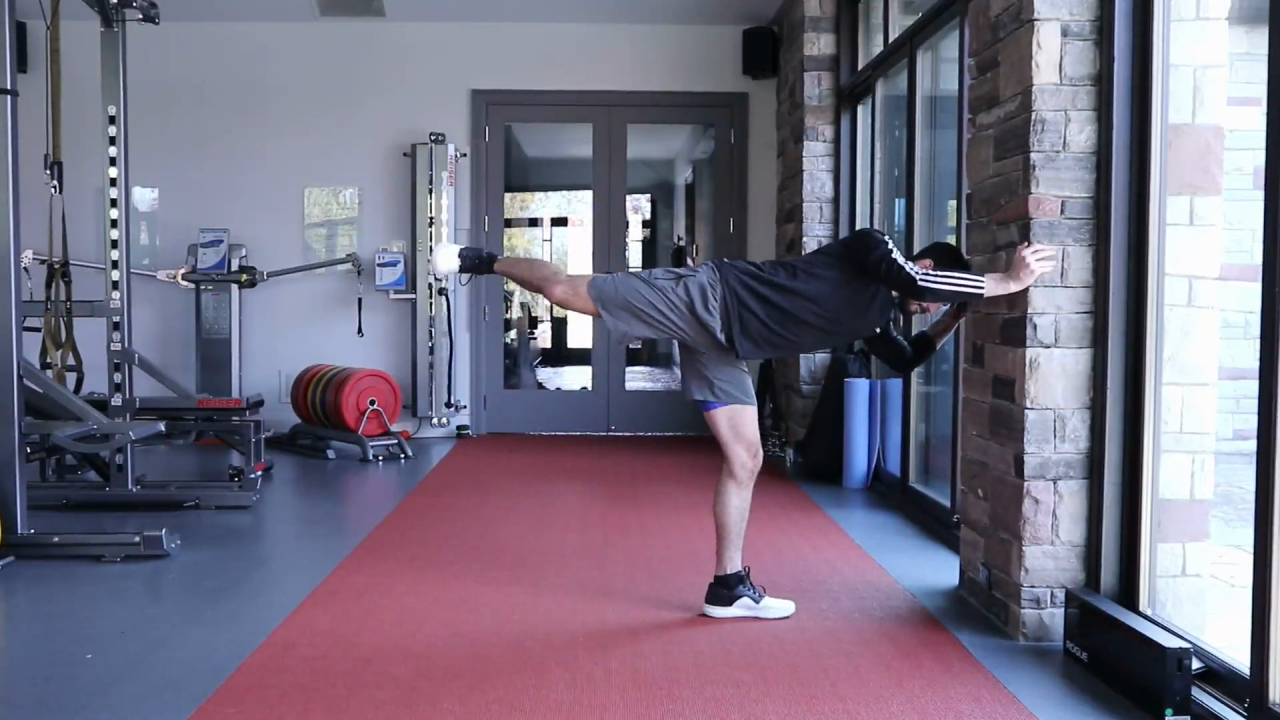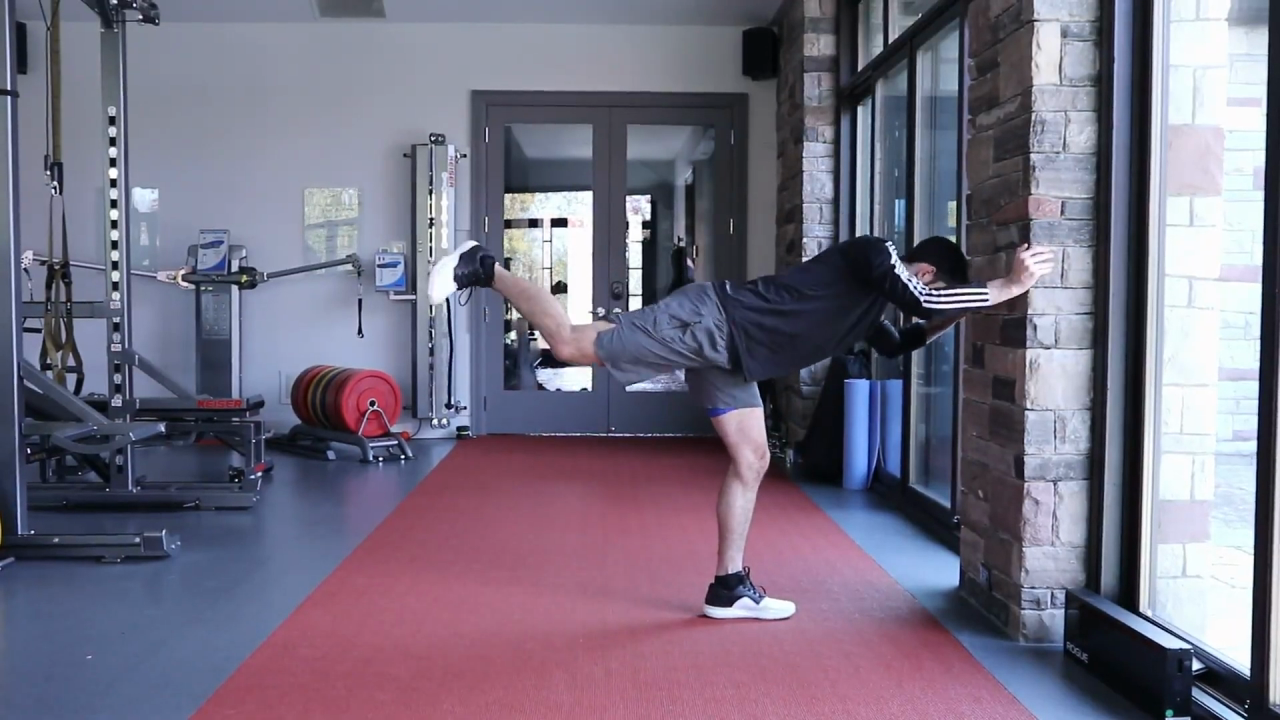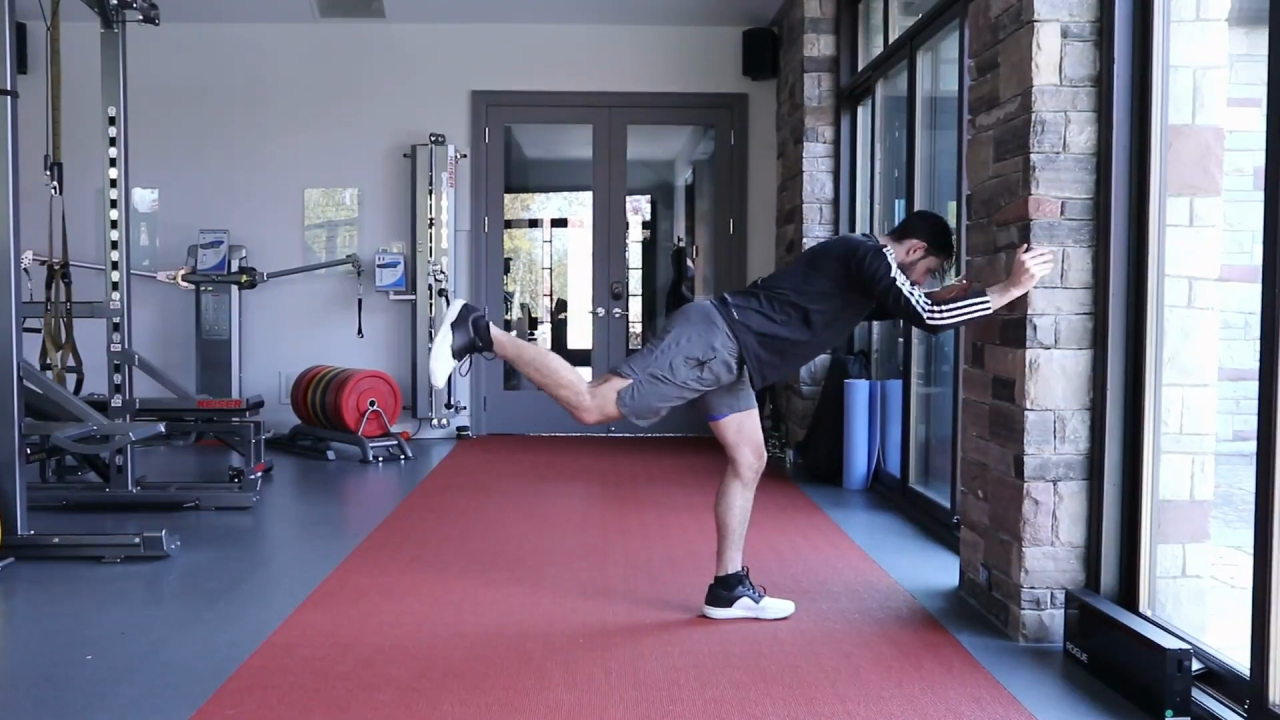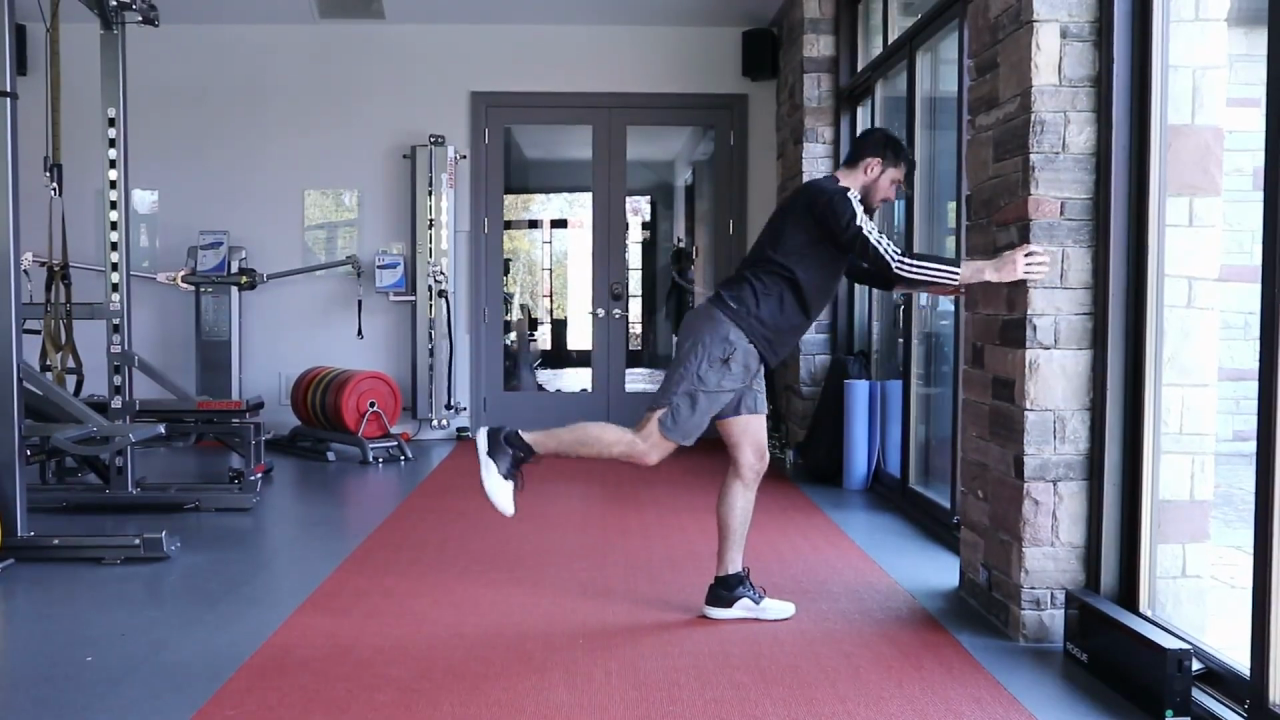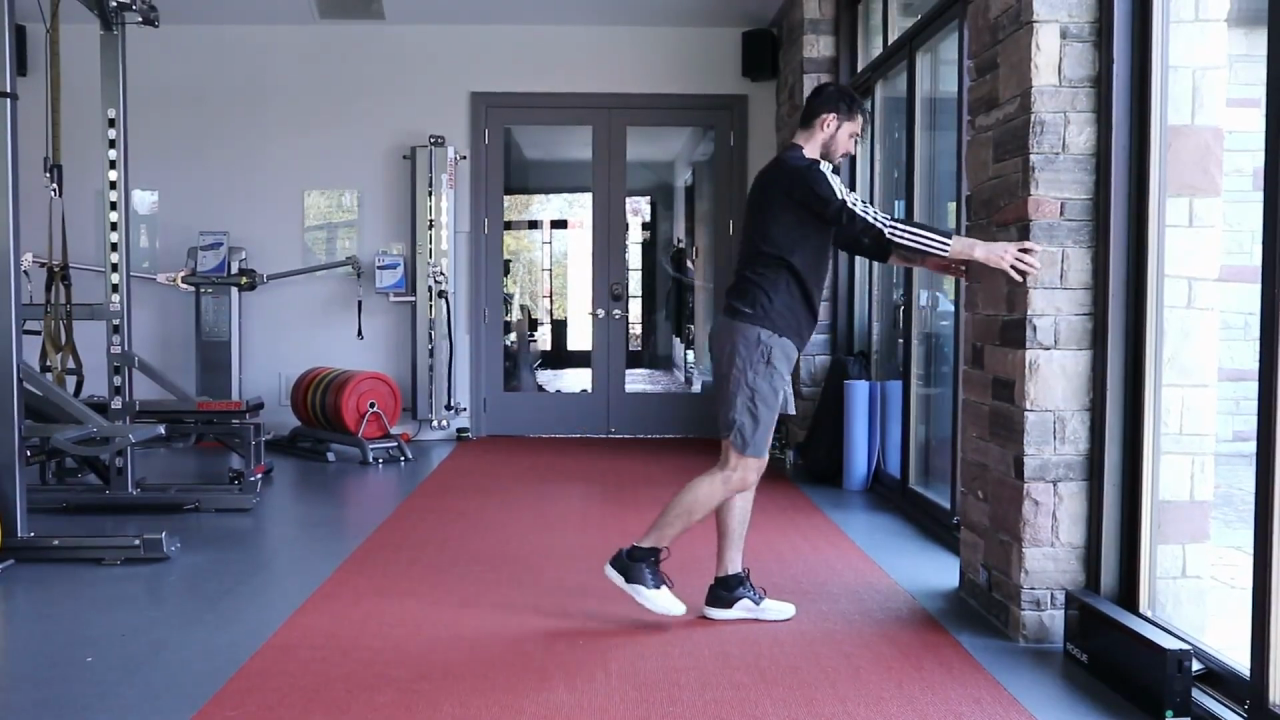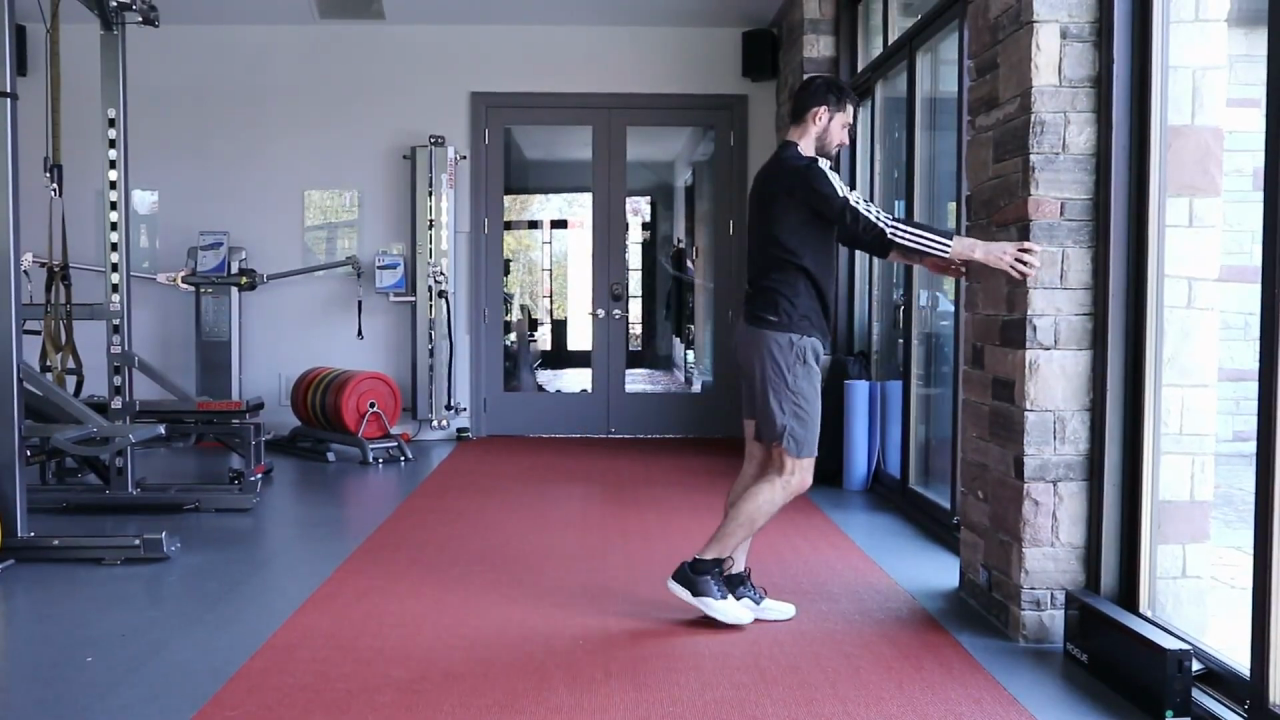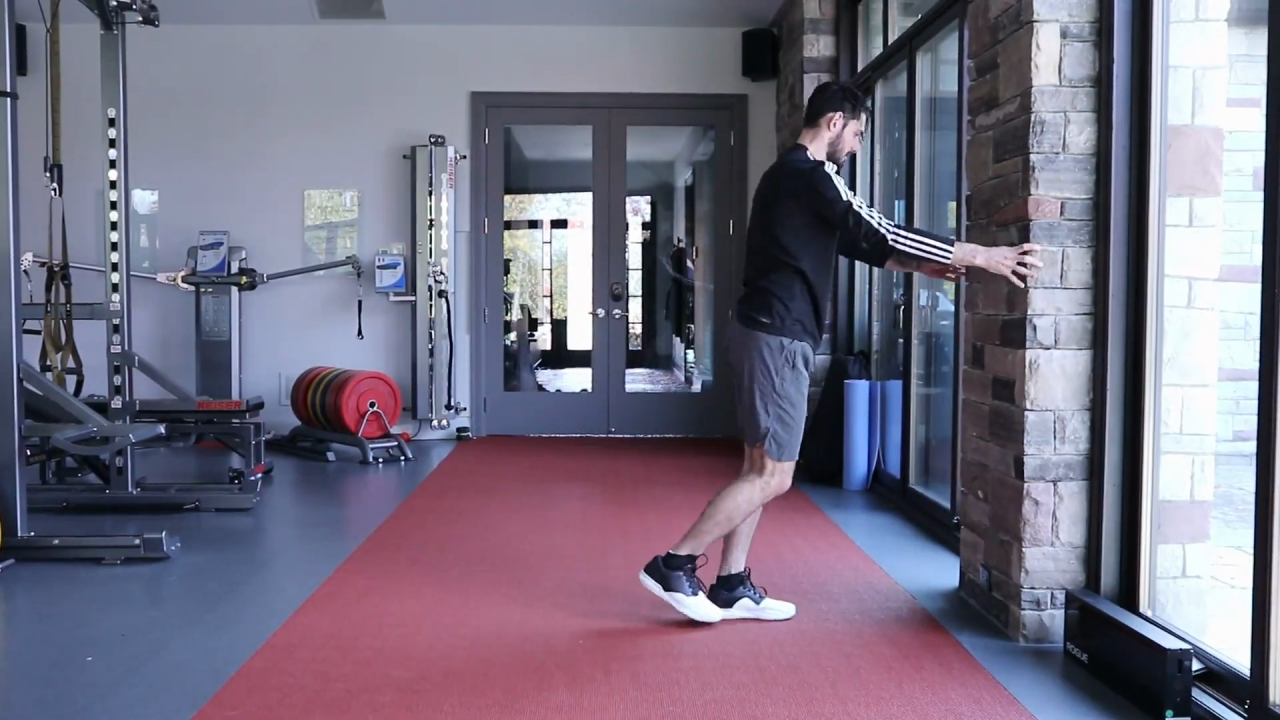
dt=0.4s
person 1, frame 1
left shoulder: (875, 309)
right shoulder: (871, 246)
left elbow: (907, 358)
right elbow: (922, 278)
left wrist: (956, 317)
right wrist: (1008, 280)
left hip: (722, 344)
right hip: (704, 298)
left knee: (745, 461)
right knee: (566, 290)
left ankle: (728, 587)
right ankle: (485, 261)
person 1, frame 2
left shoulder: (873, 302)
right shoulder: (874, 253)
left elbow: (899, 343)
right elbow: (924, 302)
left wrist: (950, 316)
right wrist: (1008, 286)
left hip: (725, 354)
right hip: (706, 323)
left knee: (752, 460)
right knee: (570, 344)
left ankle: (729, 586)
right ankle: (483, 269)
person 1, frame 3
left shoulder: (857, 261)
right shoulder: (869, 255)
left elbow: (890, 309)
right elbow: (928, 319)
left wrist: (944, 297)
right wrist: (1010, 289)
left hip: (721, 348)
right hip: (712, 340)
left knee: (749, 461)
right knee: (589, 403)
left ankle: (728, 587)
right ankle: (479, 332)
person 1, frame 4
left shoulder: (830, 206)
right shoulder: (833, 198)
left elbow: (870, 271)
right elbow: (894, 264)
left wrist: (950, 278)
right wrist: (990, 270)
left hip: (741, 344)
right hip: (727, 337)
left knee: (751, 462)
right knee: (645, 447)
left ankle: (730, 588)
right ankle: (516, 446)
person 1, frame 5
left shoulder: (795, 175)
right shoulder: (800, 172)
left elbow: (856, 238)
right elbow: (879, 226)
left wrist: (929, 261)
right wrist: (978, 250)
left hip: (765, 334)
right hip: (759, 334)
left knee: (747, 468)
right knee: (740, 470)
left ankle: (729, 588)
right ankle: (638, 559)
person 1, frame 6
left shoulder: (784, 171)
right shoulder: (804, 172)
left elbow: (857, 231)
right elbow: (876, 225)
left wrist: (923, 260)
right wrist: (978, 250)
left hip: (771, 332)
right hip: (787, 336)
left knee: (762, 465)
right knee: (792, 474)
left ankle: (732, 582)
right ankle: (700, 571)
person 1, frame 7
left shoulder: (791, 173)
right shoulder: (810, 174)
left elbow: (855, 241)
right elbow: (880, 232)
left wrist: (919, 267)
right wrist: (980, 256)
left hip: (767, 333)
right hip: (777, 338)
left knee: (760, 469)
right knee: (772, 477)
left ankle: (731, 586)
right ankle: (673, 565)
